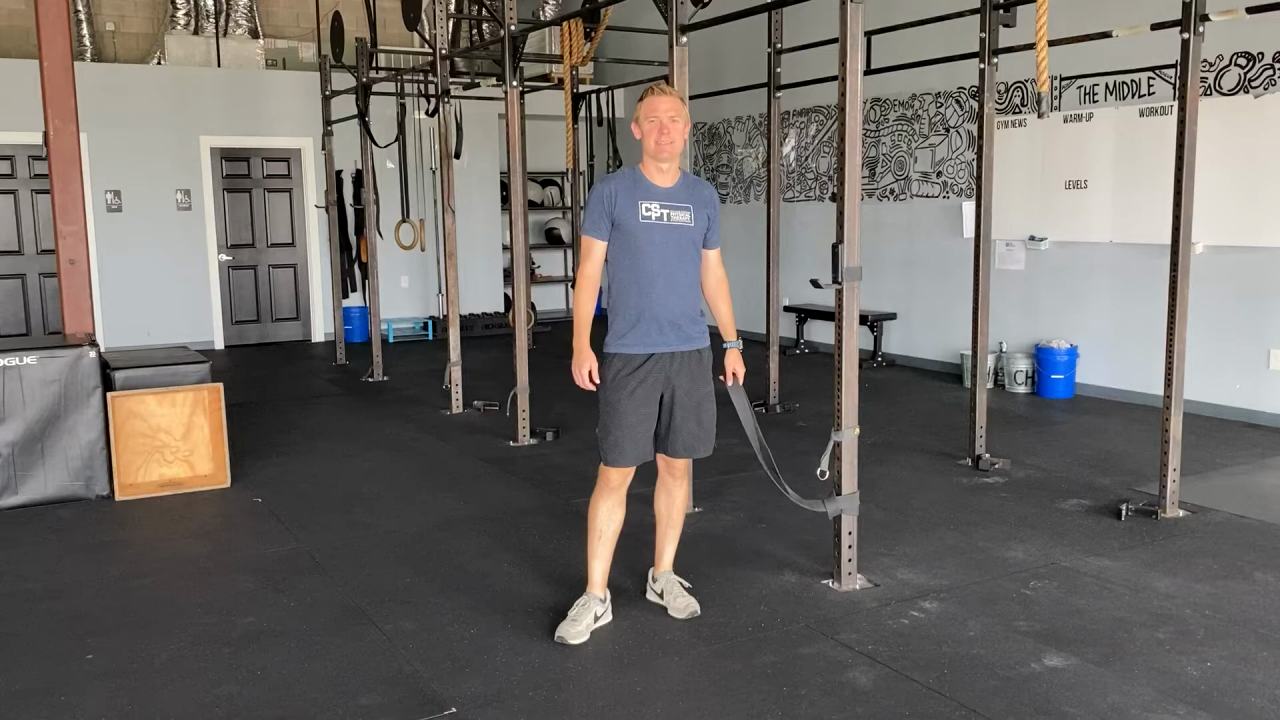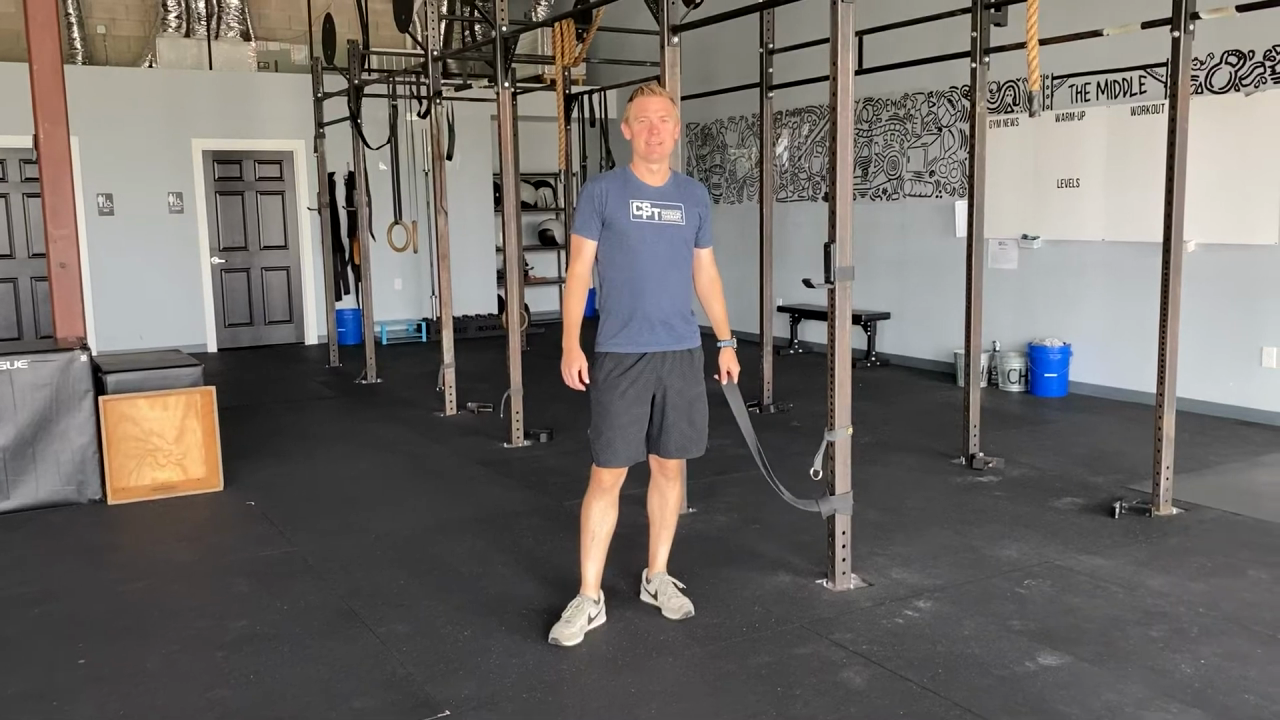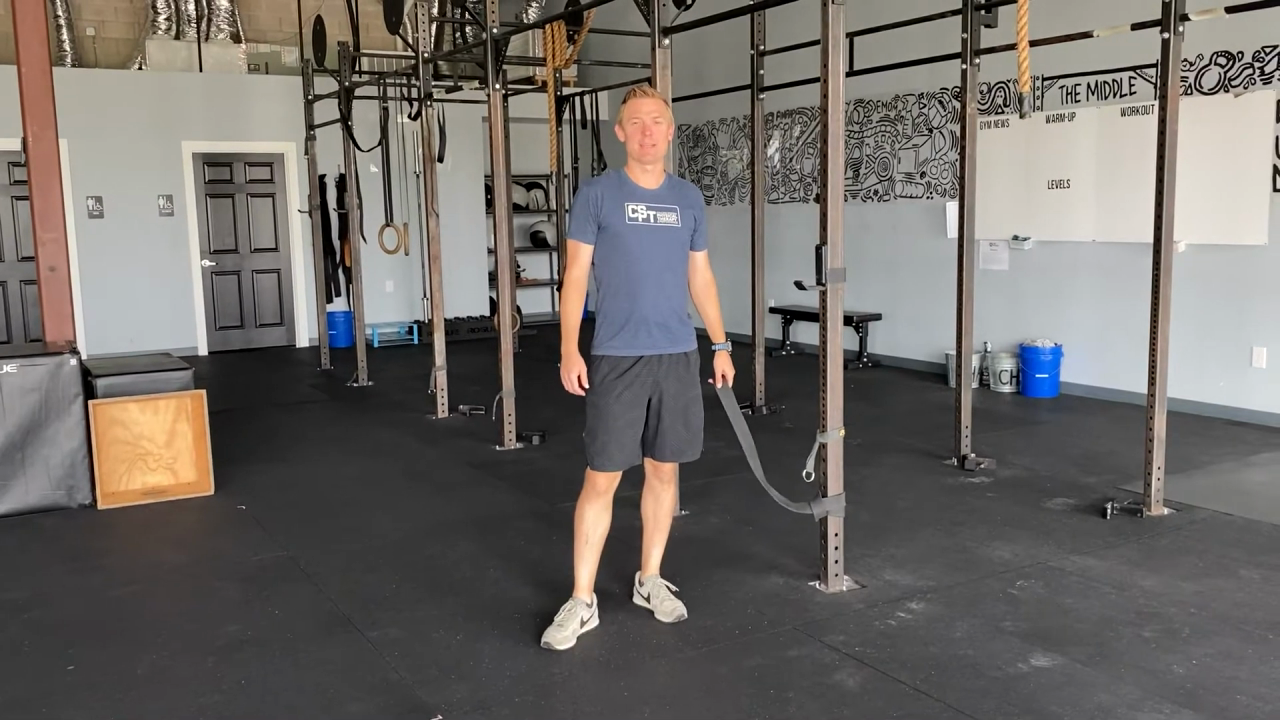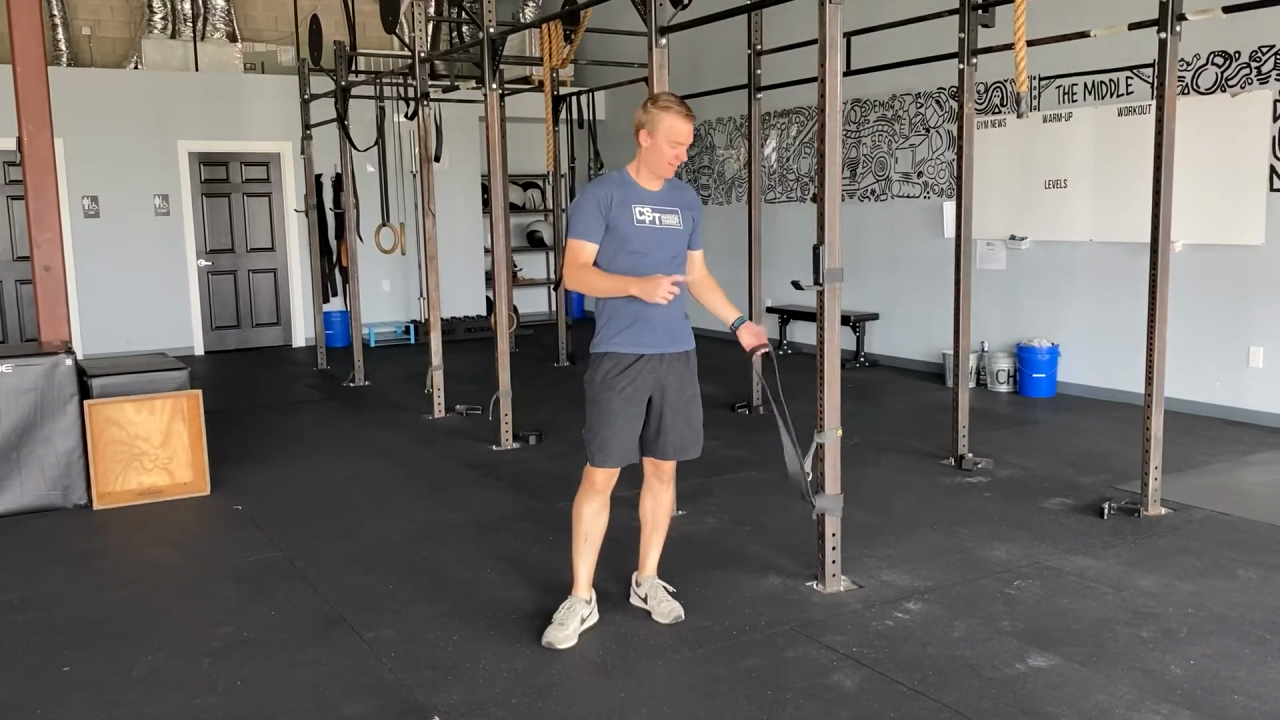
dt=1s
person 1, frame 1
left shoulder: (704, 196)
right shoulder: (611, 192)
right elbow: (589, 272)
left wrist: (732, 343)
right wrist: (581, 346)
left hip: (691, 353)
right hip: (629, 355)
left knee: (677, 466)
right knee: (615, 473)
left ankle: (663, 576)
right ankle: (595, 596)
person 1, frame 2
left shoulder: (694, 196)
right shoulder: (601, 191)
right elbow: (579, 271)
left wrist: (726, 342)
right wrist: (570, 345)
left hip: (682, 353)
right hip: (620, 355)
left knee: (669, 466)
right knee: (607, 474)
left ankle: (657, 577)
right ankle: (589, 598)
person 1, frame 3
left shoulder: (688, 198)
right shoulder: (596, 194)
left elbow: (700, 276)
right elbow: (575, 275)
left wrist: (721, 345)
right wrist: (570, 350)
left hip: (678, 356)
right hip: (616, 358)
left knee: (663, 470)
right knee: (601, 478)
left ankle: (650, 580)
right ankle: (582, 601)
person 1, frame 4
left shoulder: (686, 199)
right shoulder: (601, 194)
right elbow: (575, 272)
left wrist: (739, 322)
right wrist: (637, 285)
left hip: (677, 354)
right hip: (618, 355)
left knee: (662, 469)
right knee: (600, 474)
left ankle: (647, 579)
right ankle: (581, 597)
